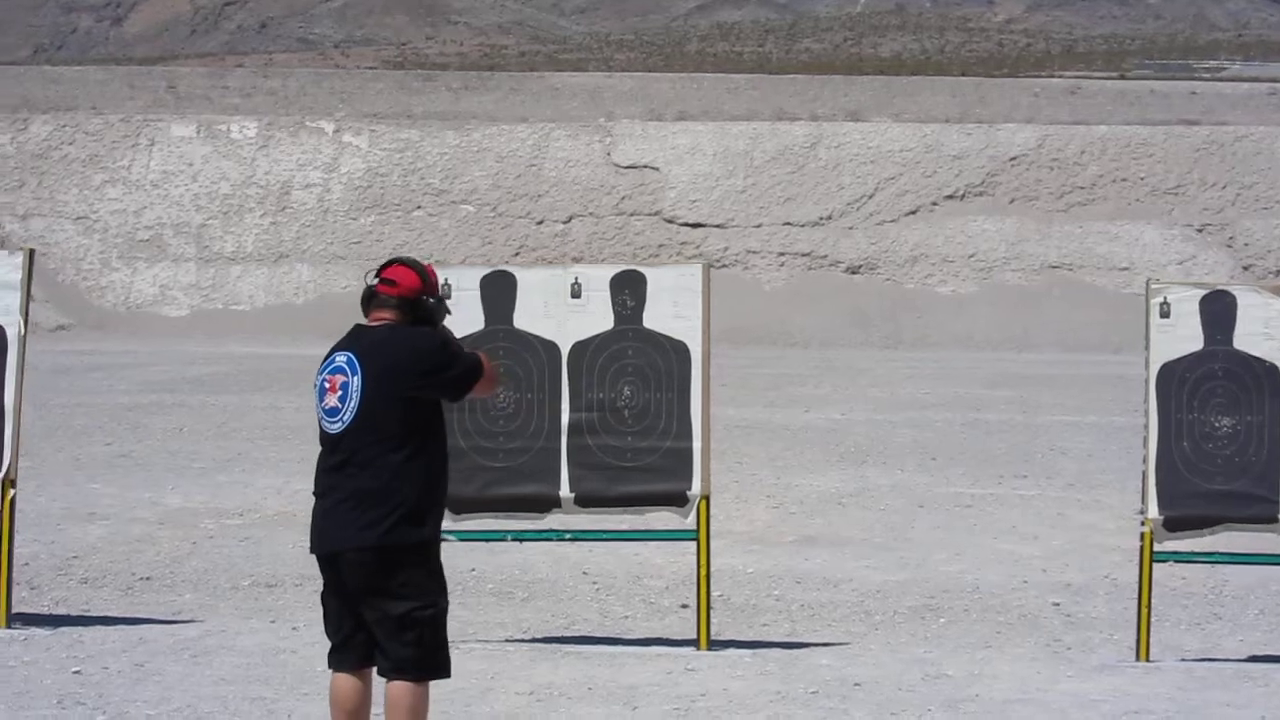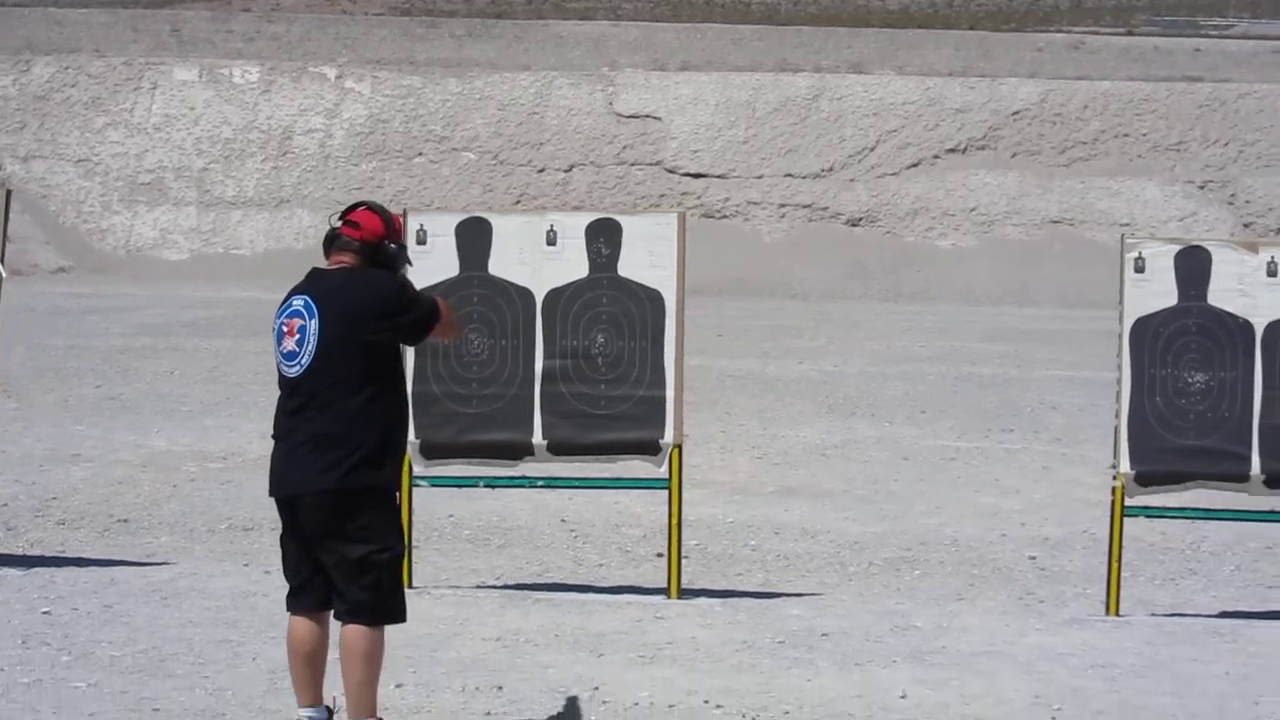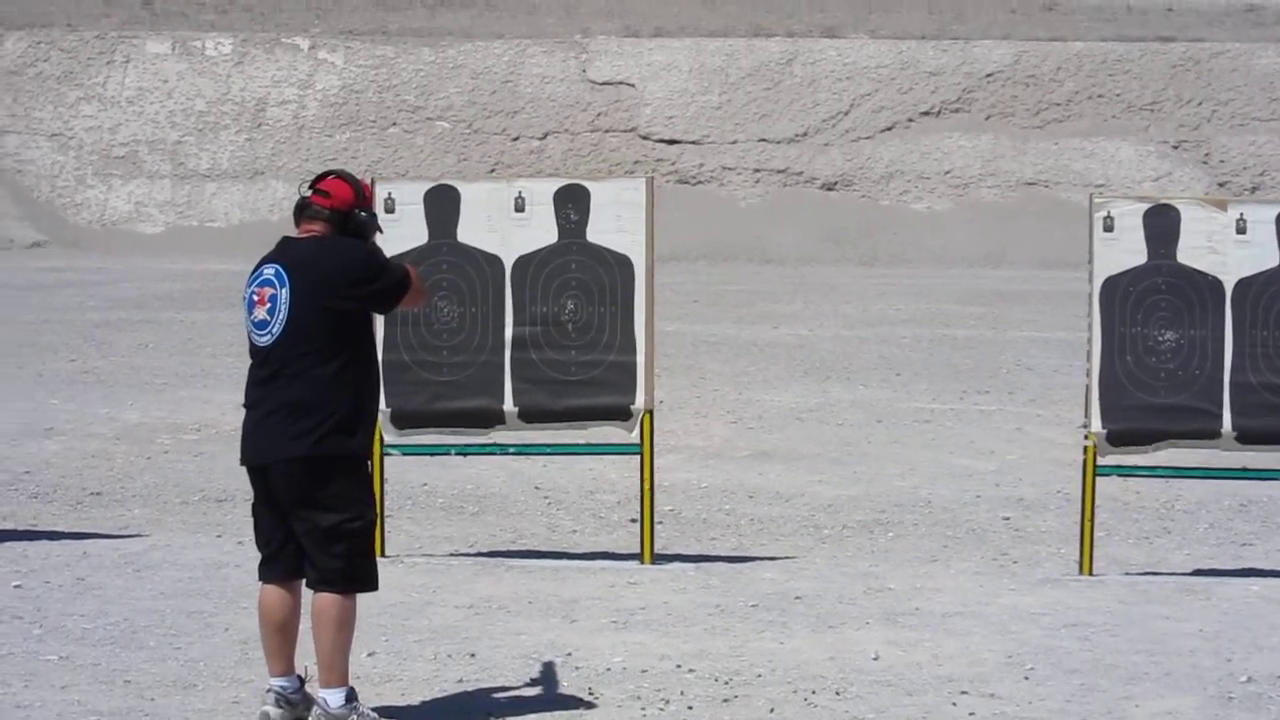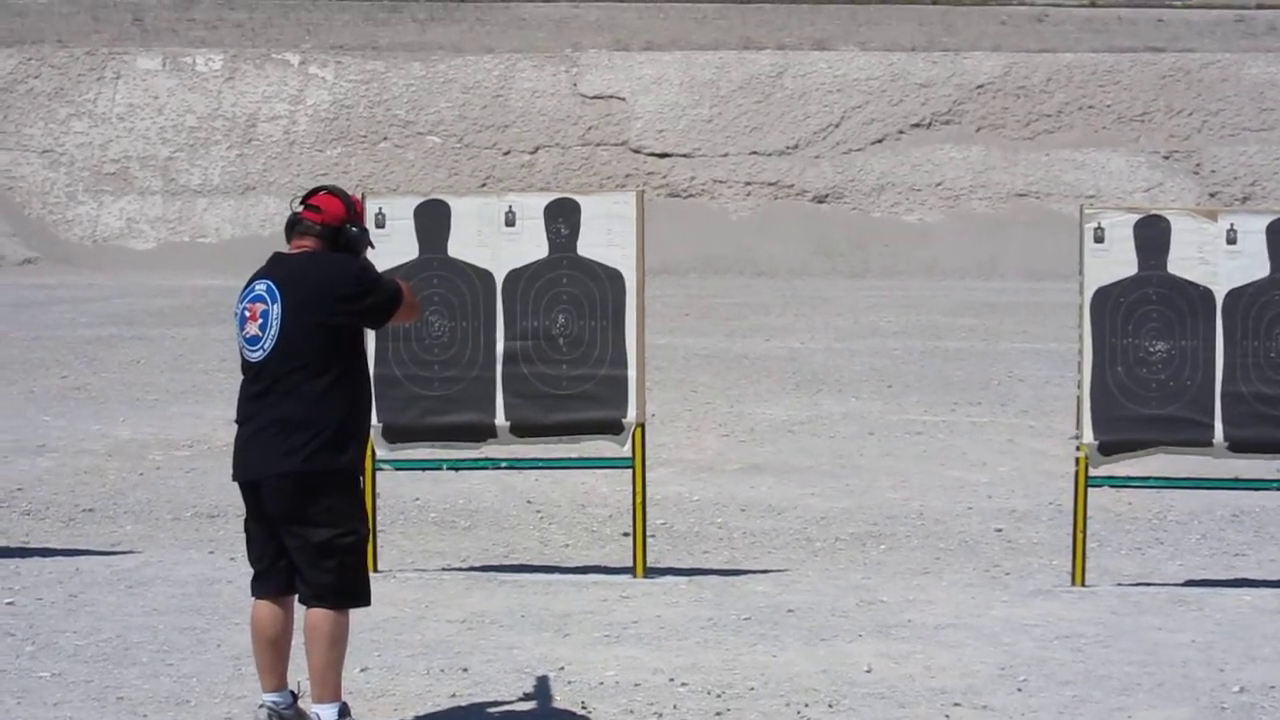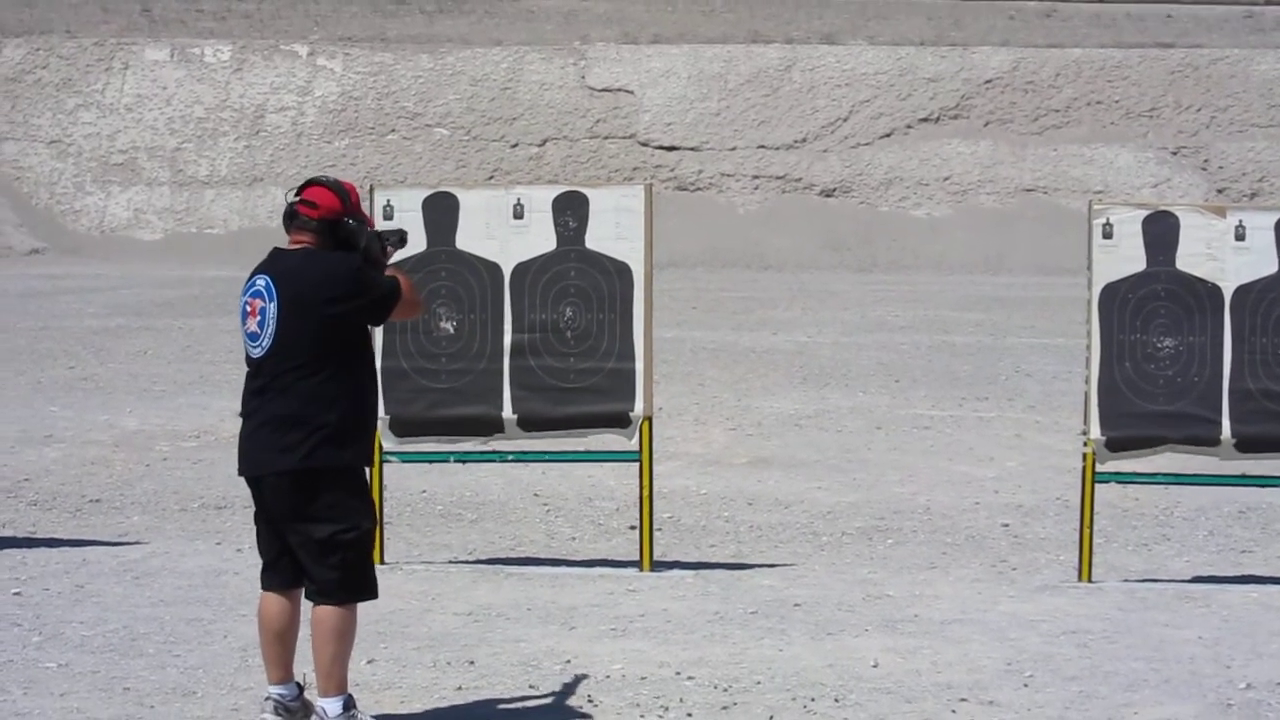
dt=0.7s
person 1, frame 1
left shoulder: (338, 354)
right shoulder: (418, 348)
right elbow: (487, 380)
right wrist: (446, 340)
left hip: (334, 535)
right hip: (393, 539)
left knee: (349, 660)
right knee: (408, 665)
person 1, frame 2
left shoulder: (296, 296)
right shoulder: (377, 291)
right elbow: (447, 326)
right wrist: (405, 290)
left hip: (293, 476)
right hip: (352, 480)
left knee: (307, 600)
right knee: (363, 608)
person 1, frame 3
left shoulder: (267, 266)
right shoulder: (346, 259)
right elbow: (415, 293)
right wrist: (375, 257)
left hip: (265, 445)
right hip: (322, 449)
left knee: (279, 571)
right knee: (336, 574)
person 1, frame 4
left shoulder: (259, 282)
right shoulder: (337, 276)
right elbow: (407, 308)
right wrist: (367, 272)
left hip: (257, 461)
right hip: (313, 464)
left knee: (272, 587)
right knee: (328, 591)
person 1, frame 5
left shoulder: (264, 274)
right shoulder: (335, 273)
right elbow: (409, 304)
left wrist: (367, 267)
right wrist: (379, 263)
left hip: (265, 454)
right hip: (318, 459)
left knee: (281, 578)
right knee: (335, 585)
